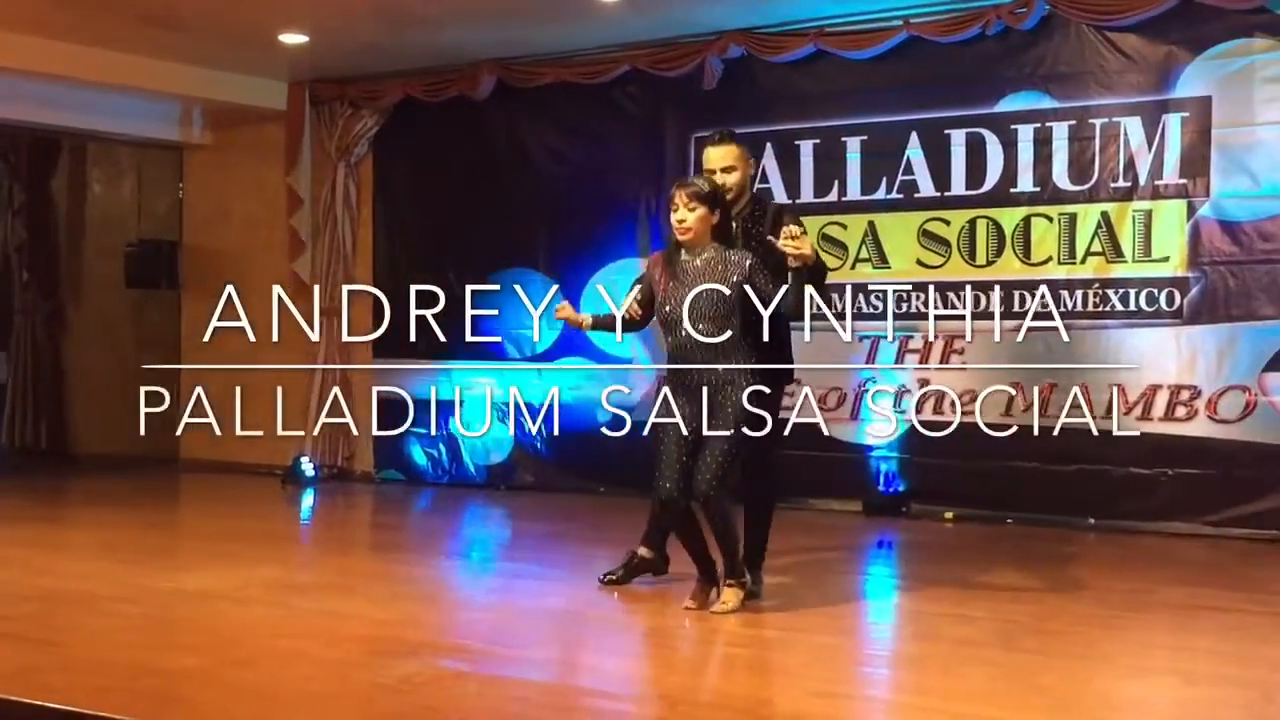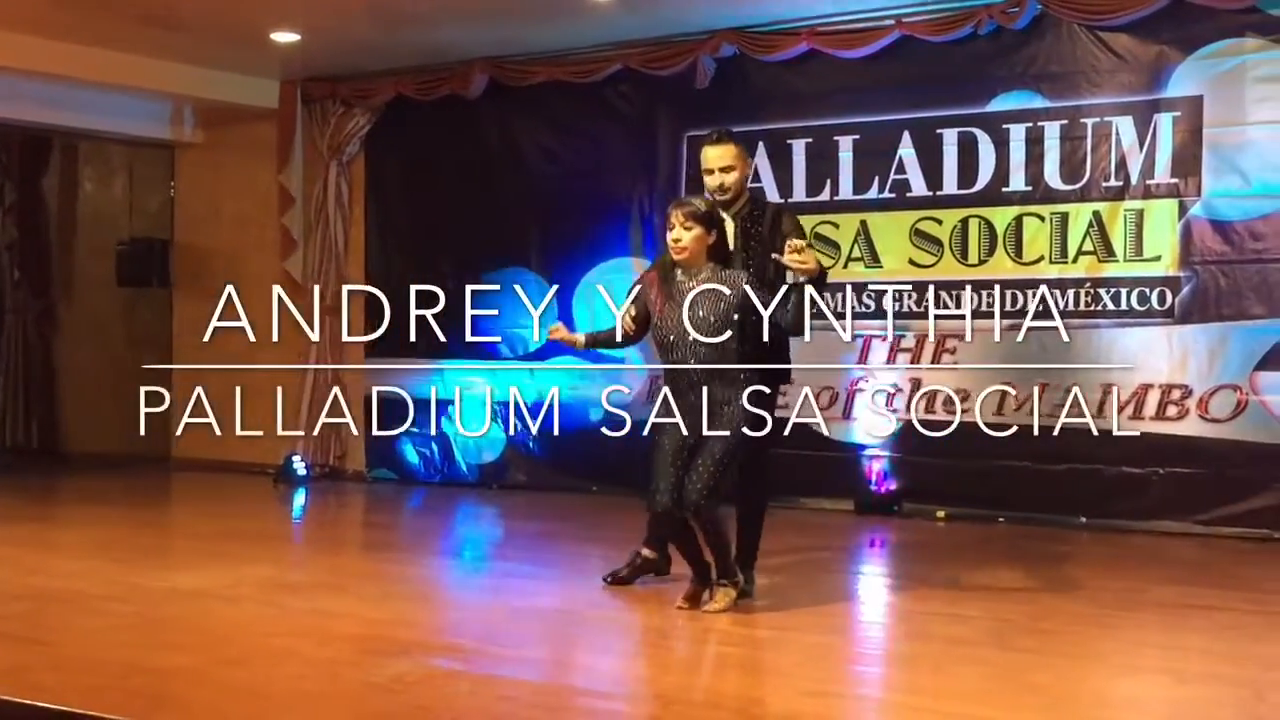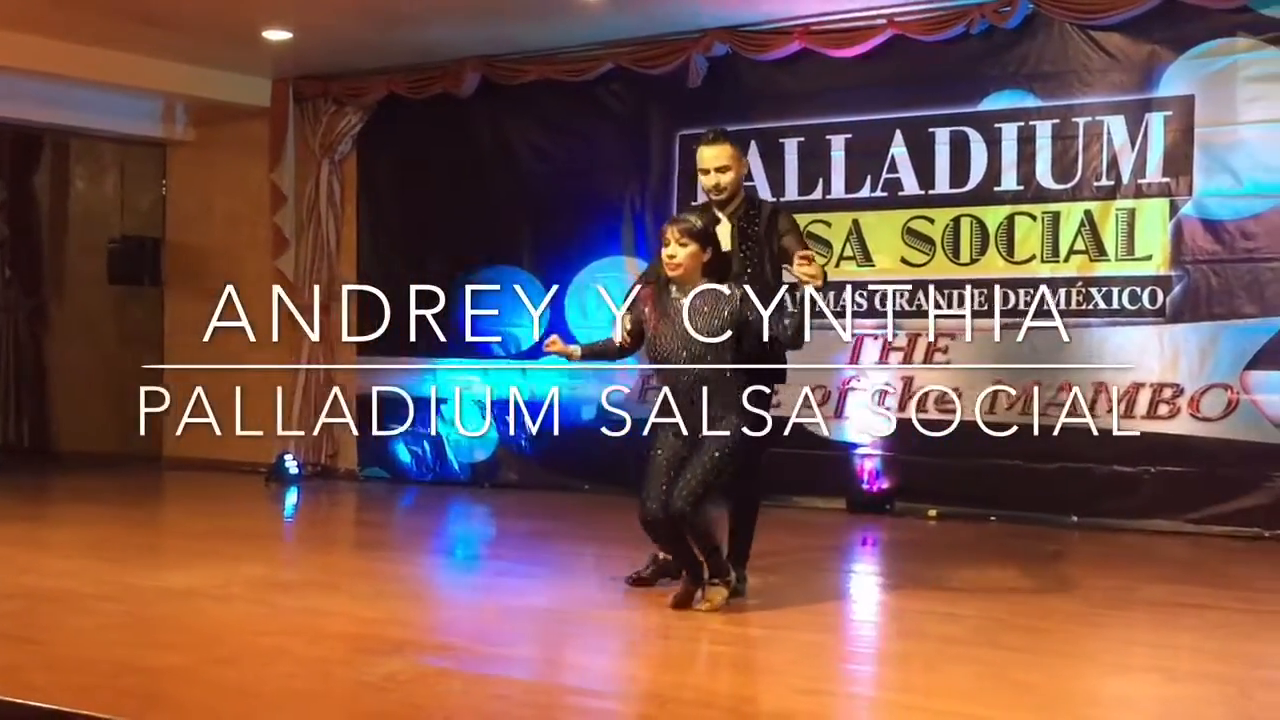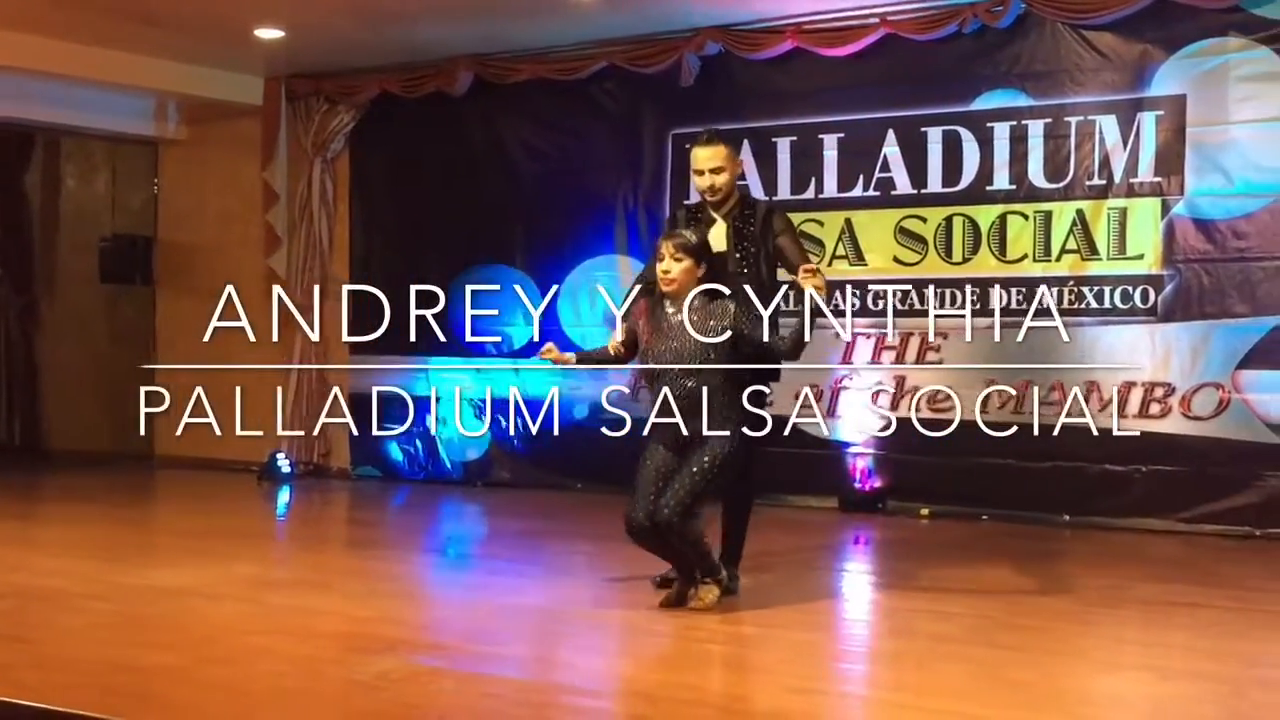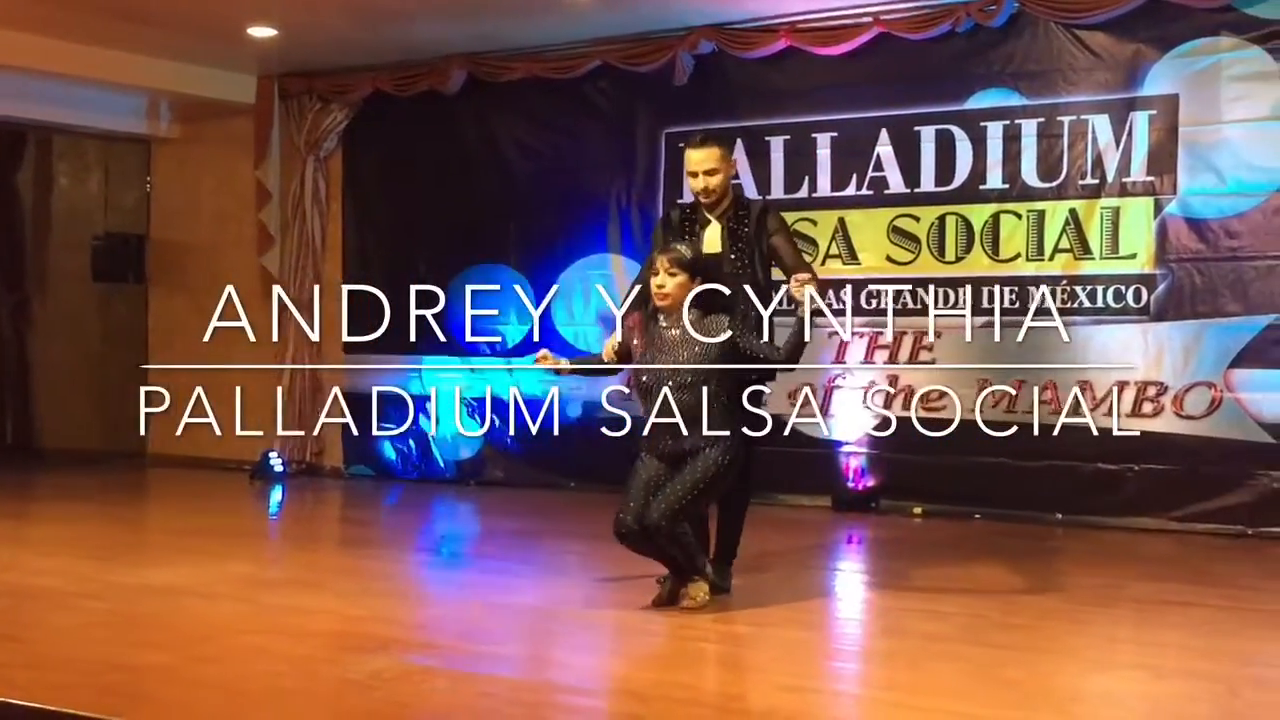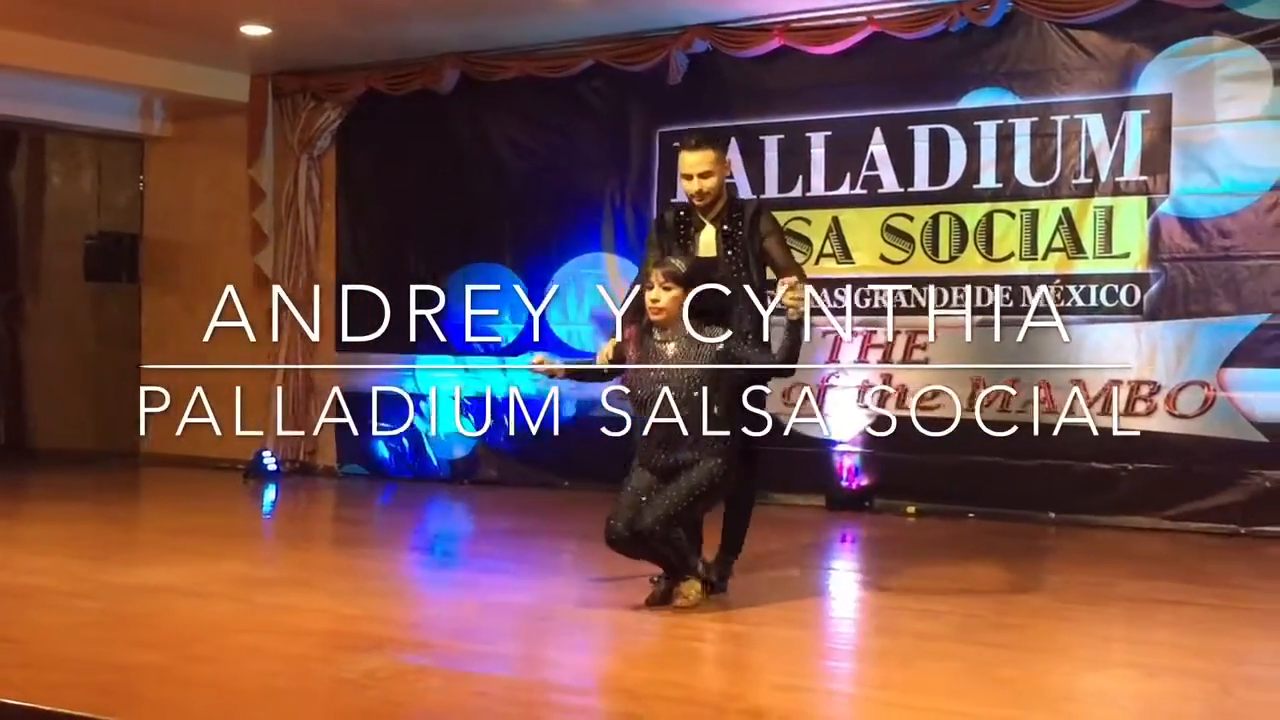
dt=0.1s
person 1, frame 1
left shoulder: (775, 219)
left elbow: (812, 282)
left wrist: (809, 260)
right wrist: (638, 299)
left hip: (760, 359)
left knee: (756, 459)
left ankle: (751, 567)
right ankle: (650, 550)
person 1, frame 2
left shoulder: (773, 220)
left elbow: (806, 277)
left wrist: (812, 269)
right wrist: (634, 309)
left hip: (759, 357)
left knee: (750, 459)
left ankle: (743, 567)
right ankle: (653, 551)
person 1, frame 3
left shoulder: (770, 219)
left elbow: (806, 272)
right elbow: (656, 275)
left wrist: (814, 277)
left hip: (752, 358)
left knee: (744, 458)
left ankle: (735, 564)
right ankle: (669, 554)
person 1, frame 4
left shoulder: (766, 219)
right shoulder: (682, 221)
left elbow: (802, 268)
right elbow: (651, 279)
left wrist: (813, 280)
left ankle: (729, 562)
person 1, frame 5
left shoulder: (760, 219)
right shoulder: (675, 223)
left elbow: (796, 268)
right elbow: (647, 284)
left wrist: (806, 284)
left ankle: (722, 562)
person 1, frame 6
left shoulder: (754, 220)
right shoulder: (670, 225)
left elbow: (788, 269)
right elbow: (645, 287)
left wrist: (795, 290)
left knee: (741, 453)
left ankle: (726, 558)
person 2, frame 1
left shoulder: (740, 264)
right shoulder: (660, 267)
left elbow: (784, 312)
right elbow: (636, 319)
right wrist: (585, 320)
left hip: (730, 386)
right hip: (682, 388)
left knee: (708, 485)
right knee: (669, 491)
left ankle: (734, 577)
right ankle: (706, 574)
person 2, frame 2
left shoulder: (735, 285)
right shoulder: (654, 286)
left elbow: (786, 323)
right elbow: (627, 334)
right wrist: (578, 340)
left hip: (728, 407)
right hip: (678, 410)
left knee: (697, 497)
right knee: (663, 505)
left ankle: (727, 577)
right ankle: (700, 574)
person 2, frame 3
left shoulder: (731, 299)
right shoulder: (648, 300)
left elbow: (788, 338)
right elbow: (623, 345)
right wrist: (574, 351)
left hip: (723, 419)
right hip: (673, 422)
left knee: (684, 503)
right knee: (654, 512)
left ankle: (719, 577)
right ankle: (691, 573)
person 2, frame 4
left shoulder: (726, 313)
right shoulder: (644, 315)
left elbow: (788, 349)
right elbow: (617, 355)
right wrist: (570, 359)
left hip: (718, 436)
right hip: (666, 438)
left knee: (670, 513)
right knee: (638, 521)
left ankle: (711, 575)
right ankle: (687, 573)
person 2, frame 5
left shoulder: (720, 327)
right shoulder: (637, 328)
left elbow: (783, 358)
right elbow: (611, 363)
right wrist: (564, 366)
left hip: (711, 446)
right hip: (659, 448)
left knee: (660, 516)
right knee: (628, 526)
left ankle: (699, 572)
right ankle: (679, 572)
person 2, frame 6
left shoulder: (713, 343)
right shoulder: (633, 342)
left elbow: (779, 364)
right elbow: (604, 369)
left wrist: (794, 318)
right wrist: (560, 371)
left hip: (704, 461)
right hip: (650, 463)
left knee: (652, 523)
right knee: (619, 533)
left ankle: (692, 572)
right ankle: (673, 570)
